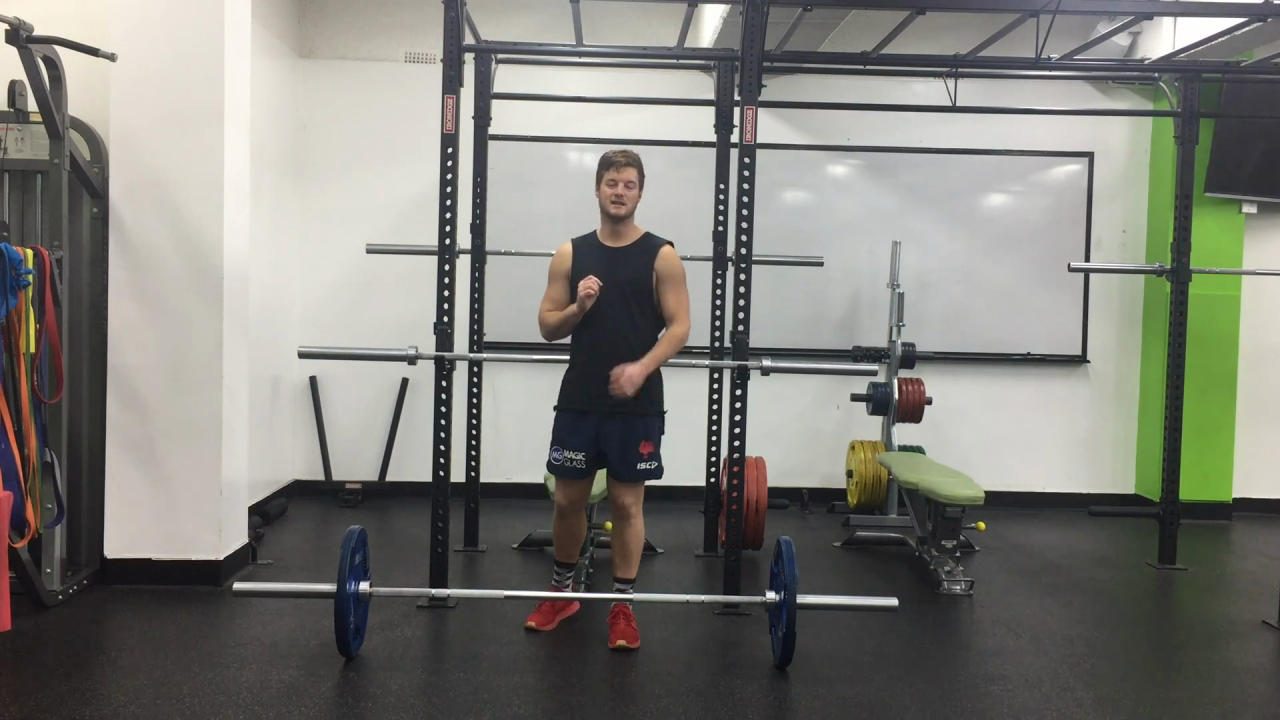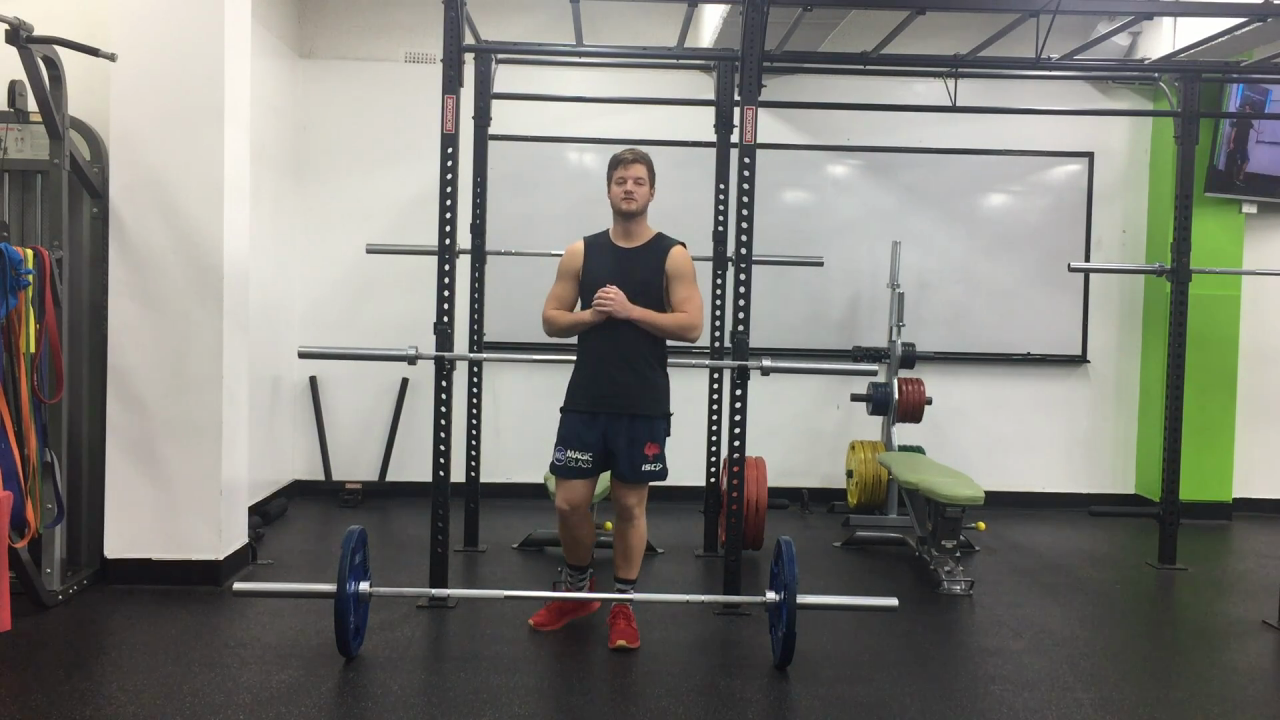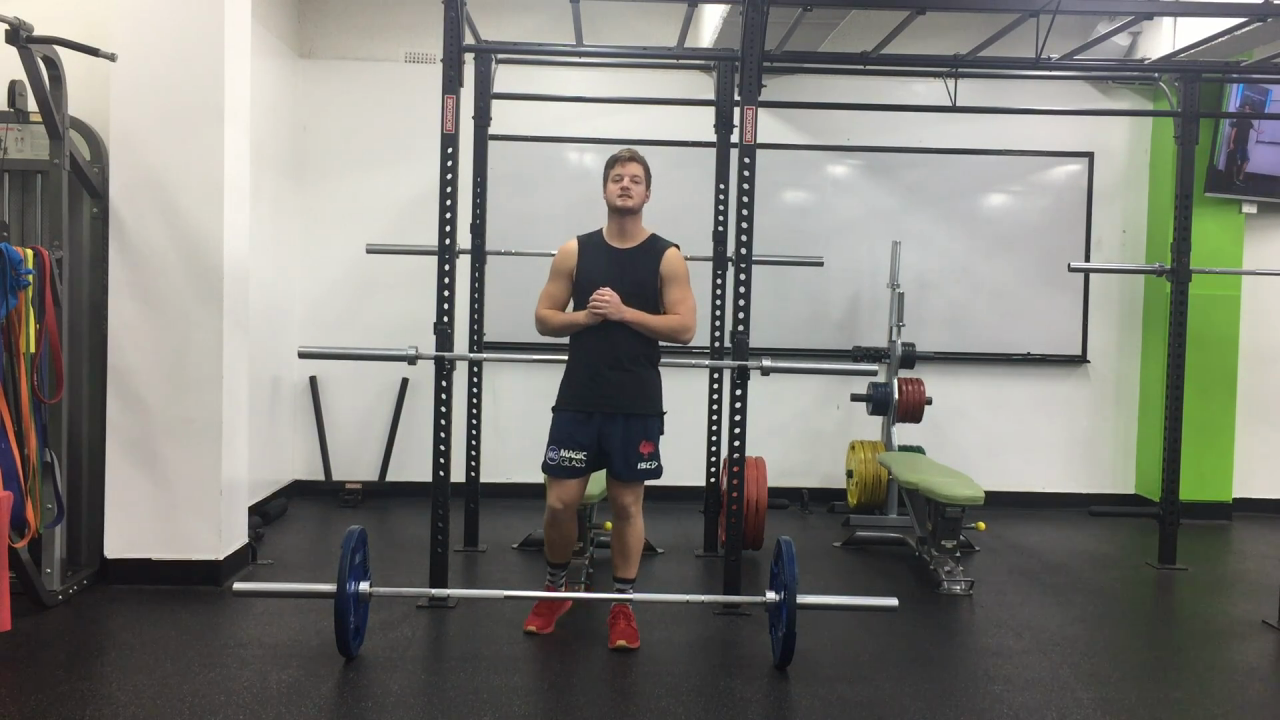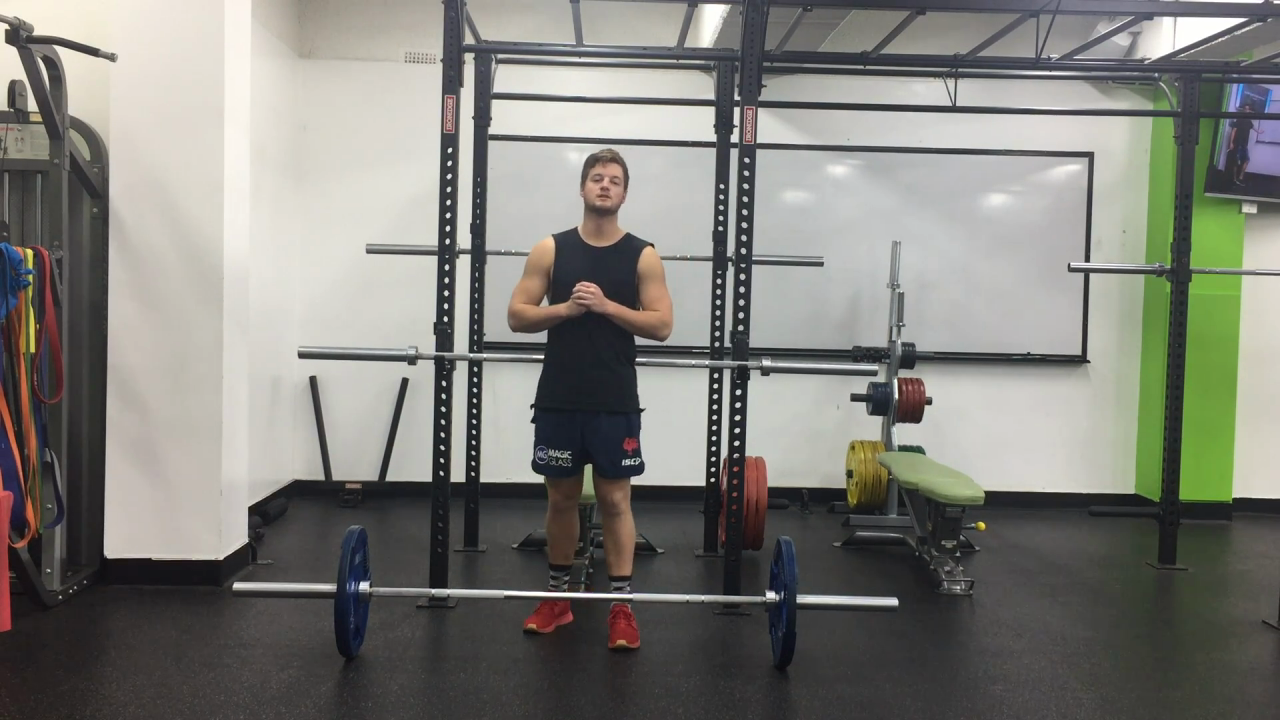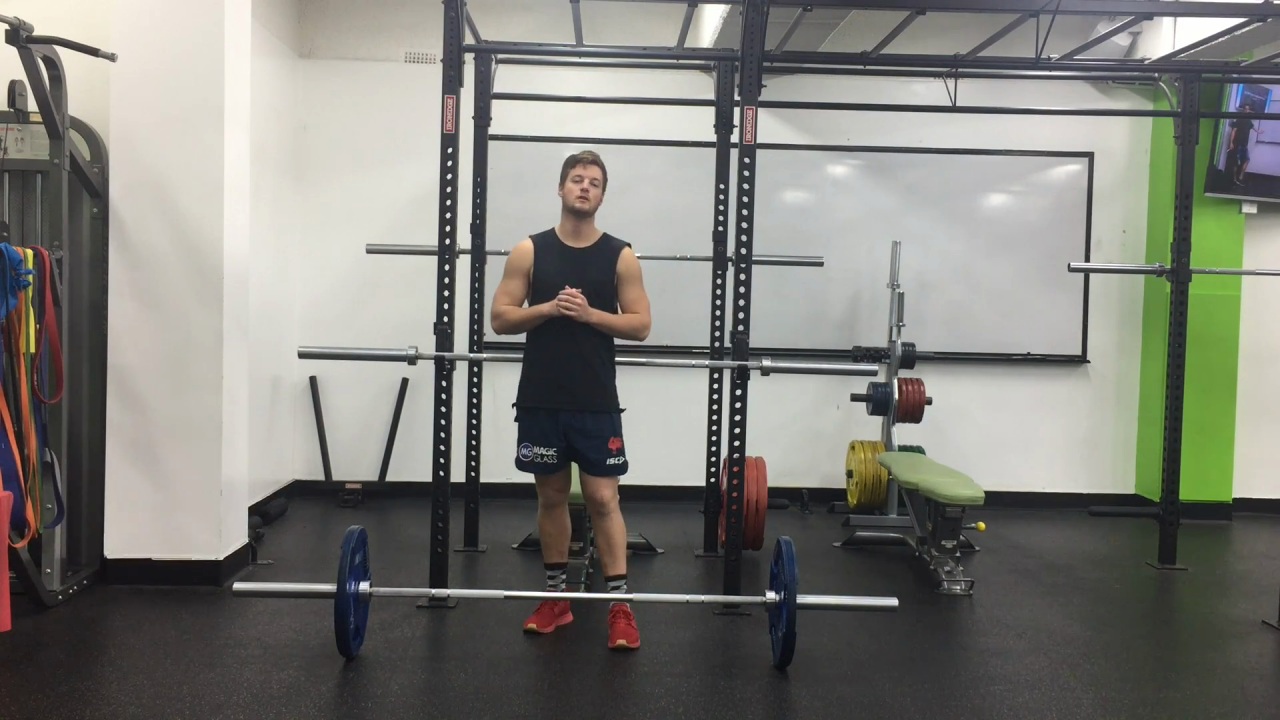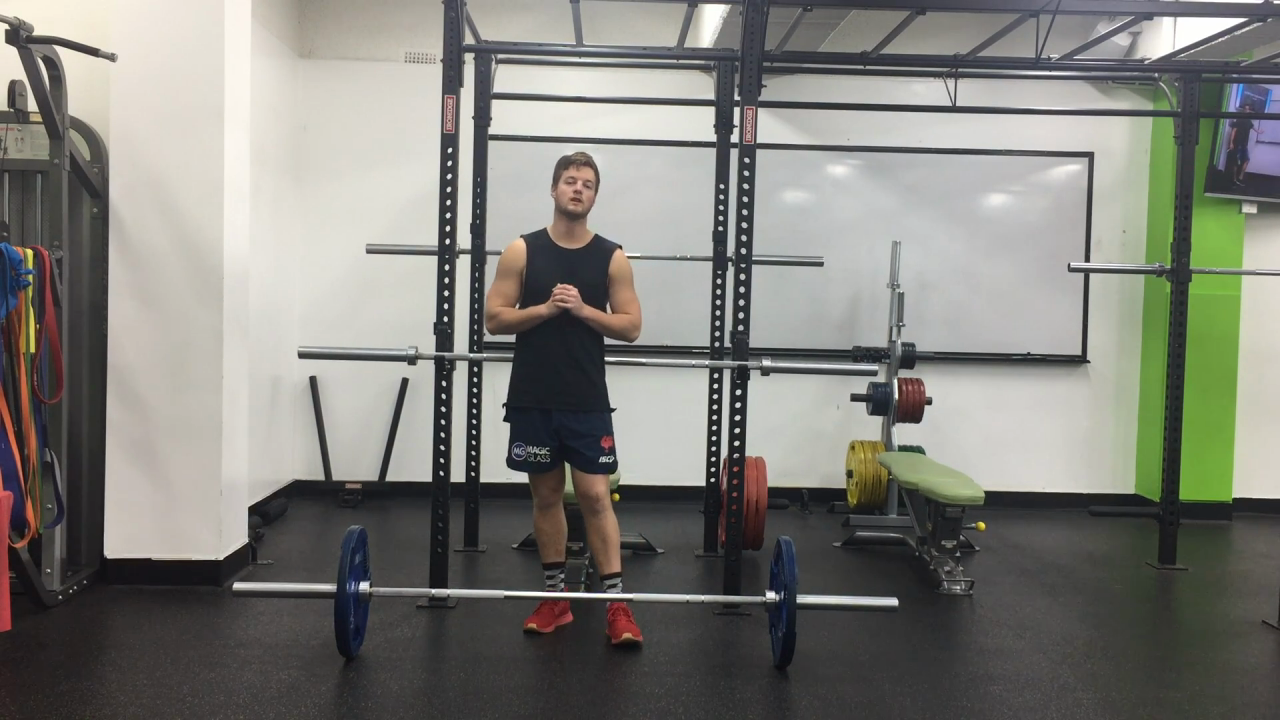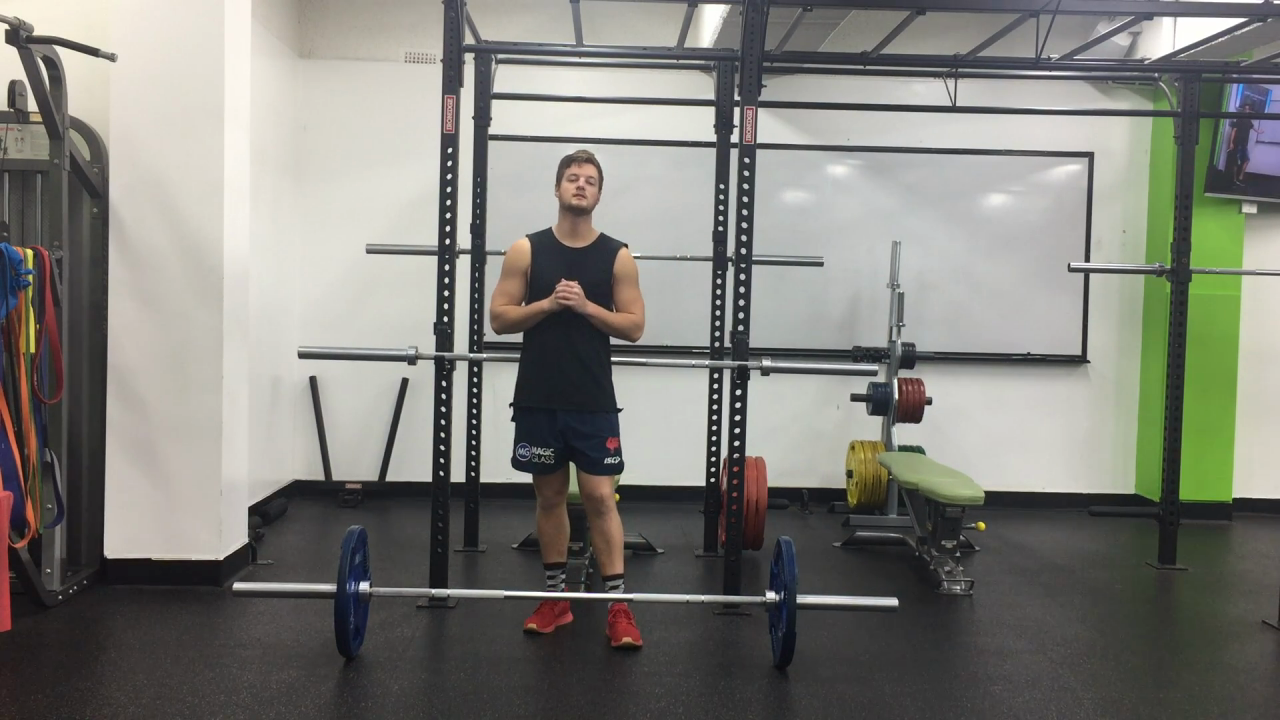
dt=0.4s
person 1, frame 1
left shoulder: (661, 255)
right shoulder: (570, 254)
left elbow: (679, 326)
right elbow: (548, 326)
left wrist: (643, 367)
right wrist: (579, 306)
left hip: (637, 401)
right hip: (578, 398)
left knee: (626, 503)
right knee: (568, 500)
left ankle: (622, 606)
right ankle: (562, 591)
person 1, frame 2
left shoulder: (672, 255)
right shoulder: (581, 252)
left elbow: (691, 325)
right elbow: (551, 319)
left wrist: (630, 309)
right wrist: (593, 314)
left hip: (643, 403)
right hip: (585, 398)
left knee: (630, 505)
right knee: (569, 503)
left ankle: (622, 606)
right ankle: (576, 589)
person 1, frame 3
left shoulder: (667, 256)
right shoulder: (575, 251)
left elbow: (684, 328)
right elbow: (544, 318)
left wrist: (624, 312)
right wrist: (586, 316)
left hip: (636, 403)
right hip: (578, 398)
left knee: (627, 503)
right knee: (559, 503)
left ankle: (622, 606)
right ankle: (555, 590)
person 1, frame 4
left shoulder: (642, 255)
right shoulder: (551, 249)
left elbow: (661, 325)
right elbow: (517, 316)
left wrist: (606, 305)
right wrist: (565, 308)
left hip: (615, 400)
right hip: (559, 397)
left knee: (615, 500)
right knee: (561, 499)
left ankle: (621, 606)
right ankle: (558, 597)
person 1, frame 5
left shoulder: (620, 255)
right shoulder: (529, 250)
left elbow: (641, 325)
right elbow: (500, 317)
left wrist: (590, 313)
right wrist: (548, 307)
left hip: (596, 400)
right hip: (540, 397)
left knee: (603, 499)
right knee: (551, 497)
left ankle: (620, 606)
right ankle: (556, 596)
person 1, frame 6
left shoulder: (612, 257)
right shoulder: (521, 251)
left elbow: (631, 326)
right elbow: (494, 319)
left wrist: (583, 309)
right wrist: (545, 308)
left hip: (586, 399)
right hip: (532, 397)
left knee: (595, 497)
right knee: (546, 495)
left ankle: (616, 604)
right ankle: (555, 597)
person 1, frame 7
left shoulder: (617, 255)
right shoulder: (527, 250)
left elbow: (634, 326)
right elbow: (499, 317)
left wrist: (586, 306)
right wrist: (548, 303)
left hip: (593, 399)
right hip: (538, 397)
left knee: (600, 498)
right knee: (549, 496)
left ankle: (617, 605)
right ankle: (555, 598)
